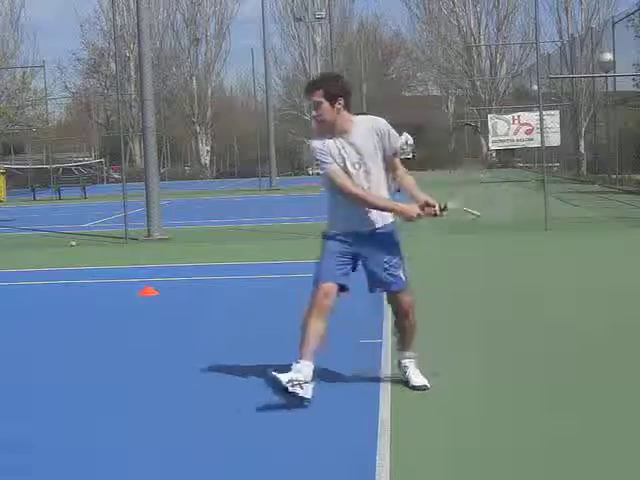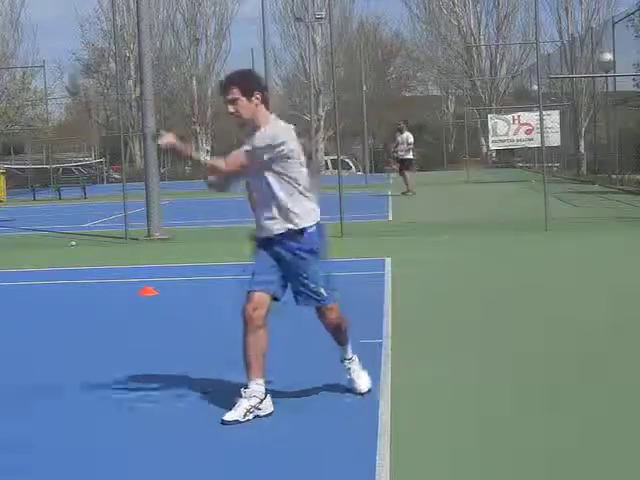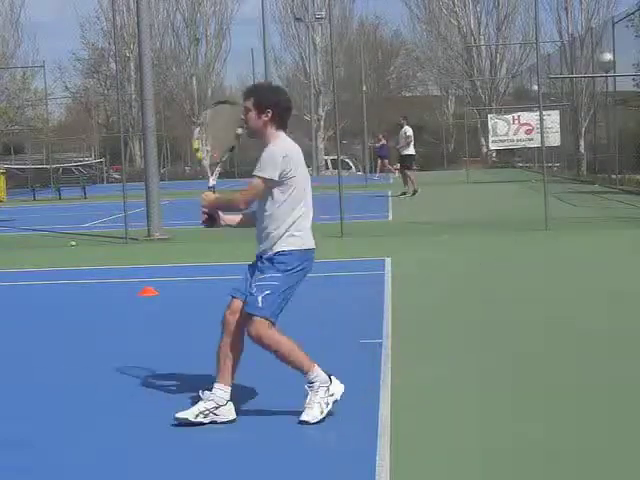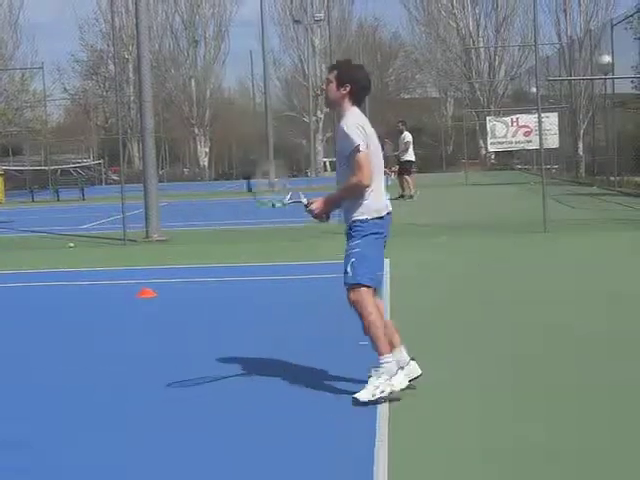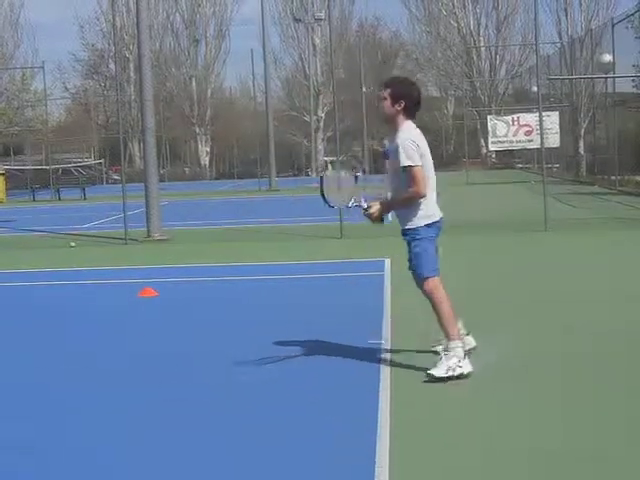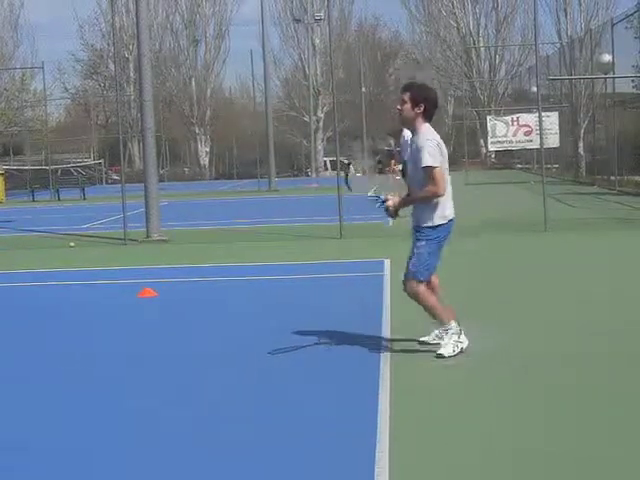
dt=0.4s
person 1, frame 1
left shoulder: (377, 127)
right shoulder: (319, 144)
left elbow: (397, 169)
right elbow: (350, 192)
left wrist: (419, 197)
right wrist: (400, 208)
left hip: (379, 232)
right hip: (340, 235)
left knee: (403, 301)
right knee: (322, 297)
left ankle: (407, 362)
right ankle: (302, 374)
person 1, frame 2
left shoulder: (277, 133)
right shoulder: (252, 136)
left elbow: (226, 168)
right elbow: (221, 177)
left wrist: (181, 148)
left hip: (301, 234)
right hip: (270, 238)
left knee: (329, 312)
right knee: (254, 310)
left ankle: (348, 359)
right ankle: (256, 394)
person 1, frame 3
left shoulder: (280, 150)
right shoulder: (275, 151)
left elbow: (244, 199)
left wrist: (214, 201)
right wrist: (225, 217)
left hip: (290, 253)
right hip: (272, 253)
left knee: (258, 328)
right knee: (232, 318)
left ankle: (321, 383)
right ankle: (220, 399)
person 1, frame 4
left shoulder: (350, 124)
right shoulder: (357, 123)
left elbow: (362, 178)
left wrist: (326, 202)
right wrist: (329, 203)
left hip: (366, 221)
right hip: (367, 219)
left knee: (359, 294)
right knee: (366, 295)
left ankle: (388, 370)
right ankle: (400, 361)
person 1, frame 5
left shoulder: (403, 139)
right shoulder: (409, 135)
left elbow: (418, 189)
left wrist: (384, 207)
right wrist: (385, 205)
left hip: (420, 224)
right hip: (421, 221)
left knee: (431, 284)
right knee: (427, 281)
left ankle: (456, 355)
right ankle: (459, 334)
person 1, frame 6
left shoulder: (426, 141)
right shoulder: (418, 138)
left elbow: (437, 188)
left wrist: (401, 201)
right wrist: (401, 200)
left hip: (433, 223)
right hip: (427, 221)
left knee: (413, 285)
right knee: (426, 278)
left ankle: (454, 332)
right ankle: (447, 327)
